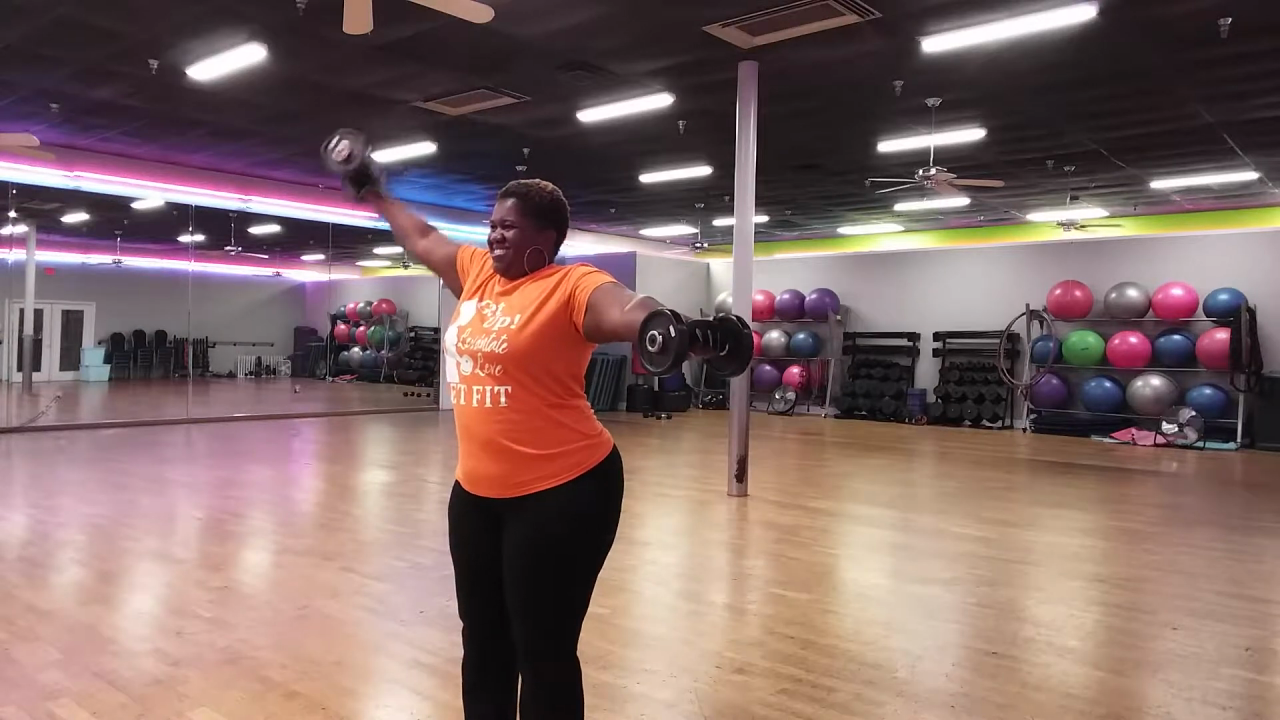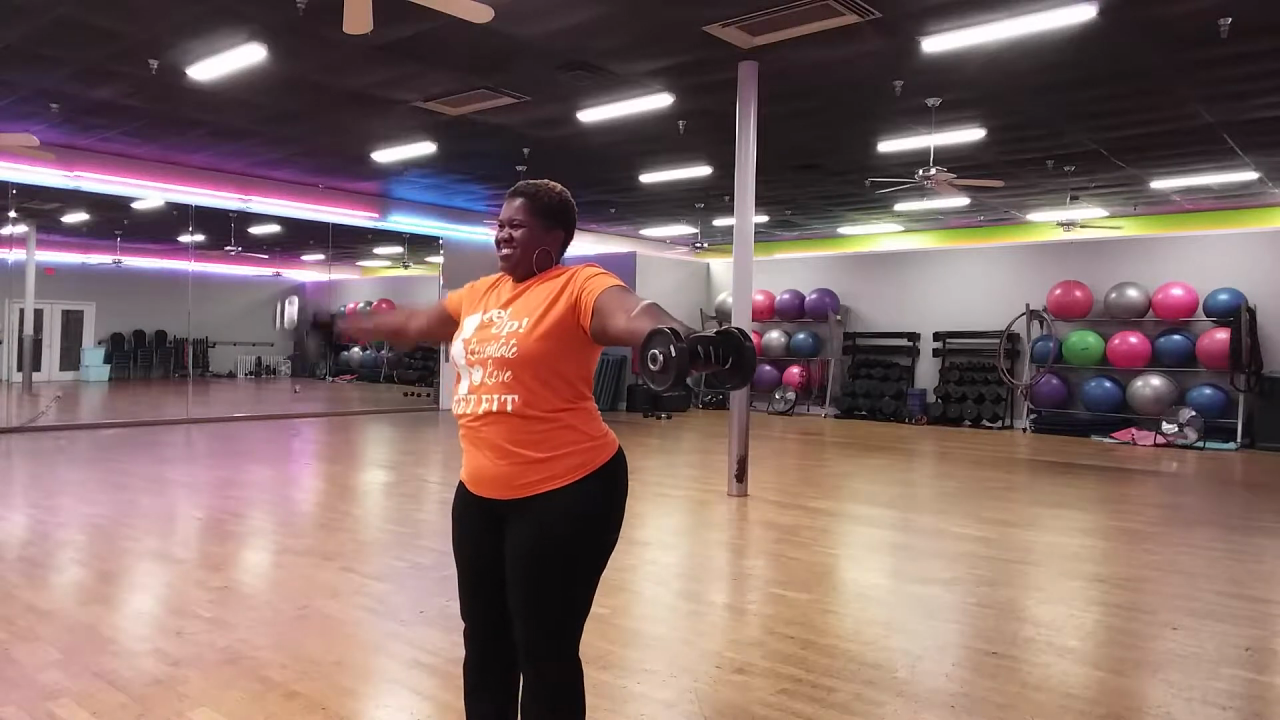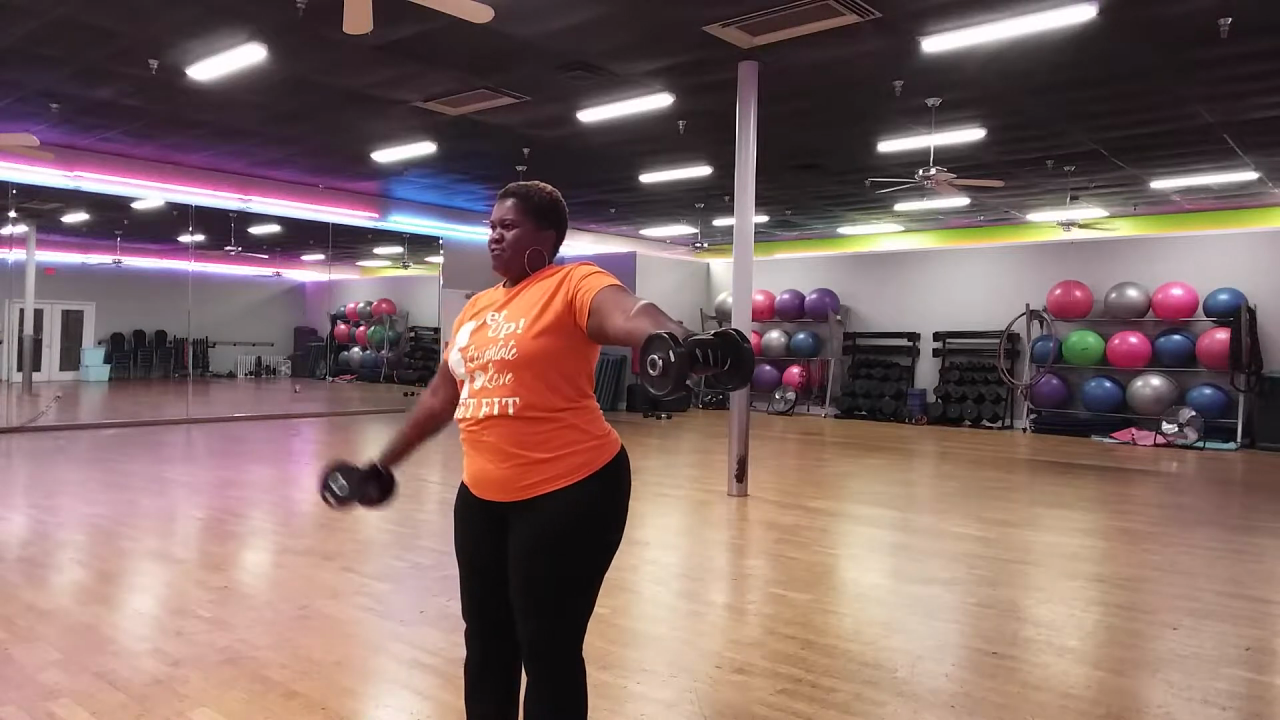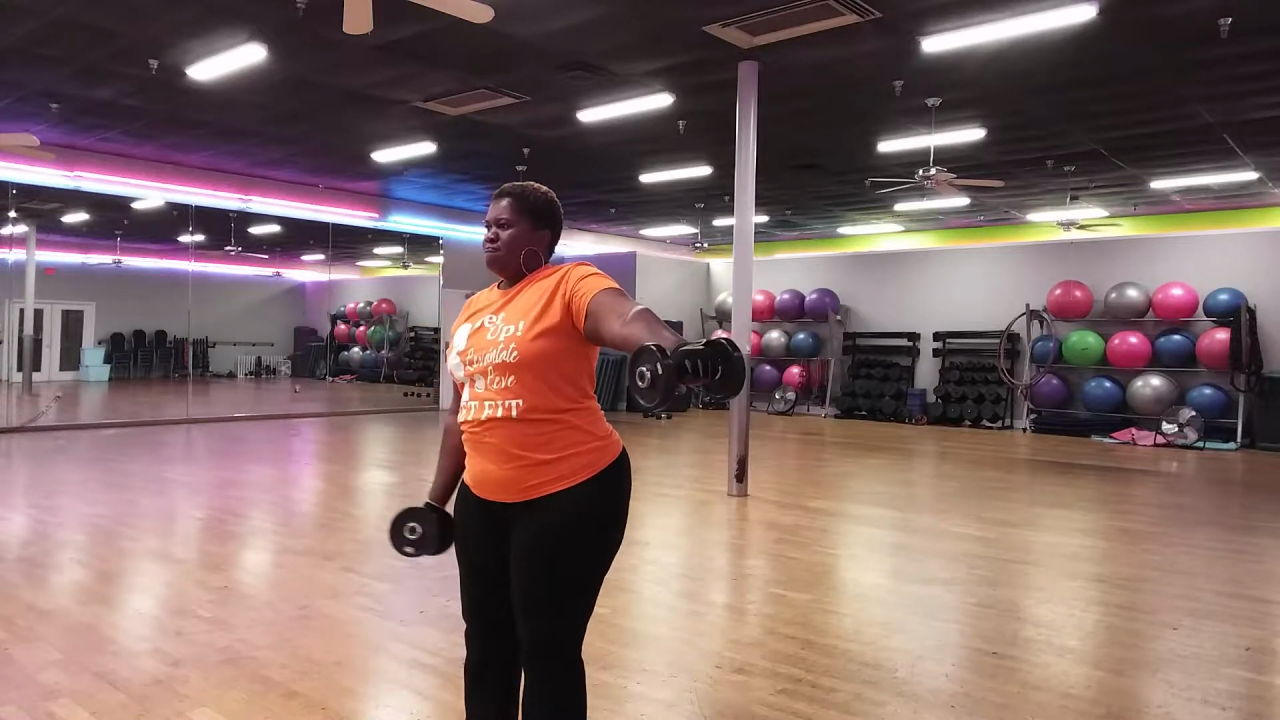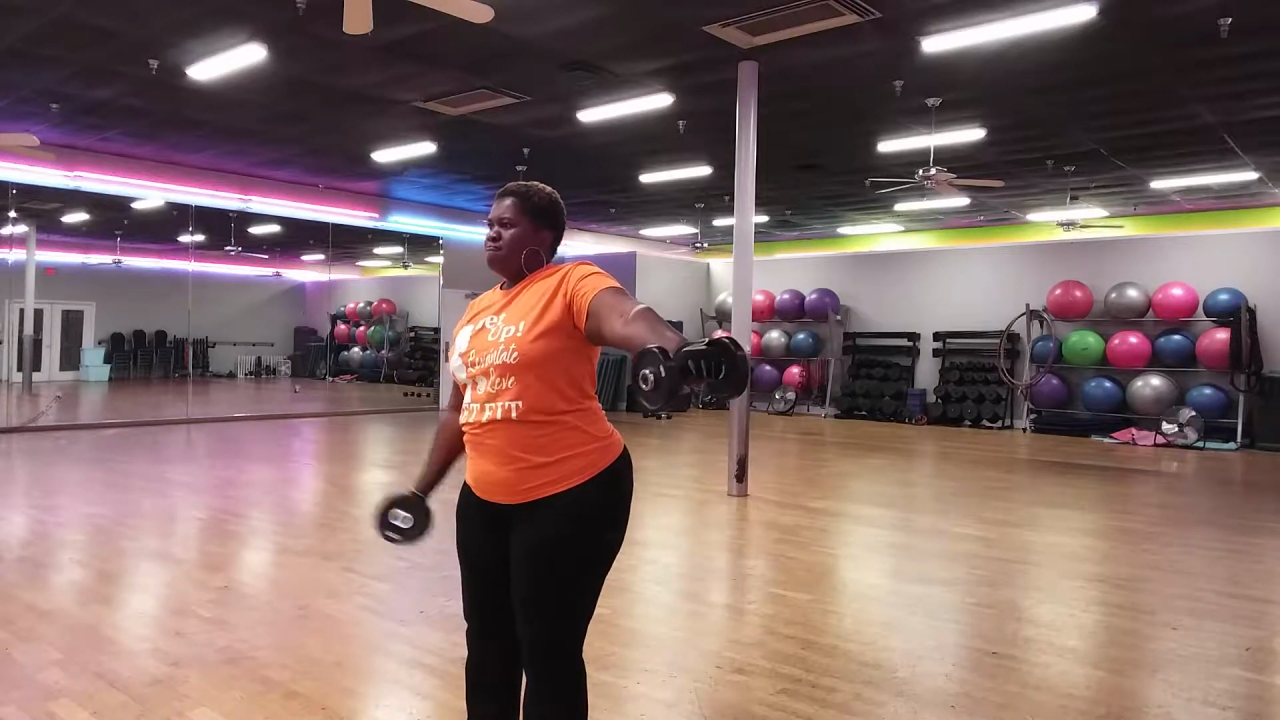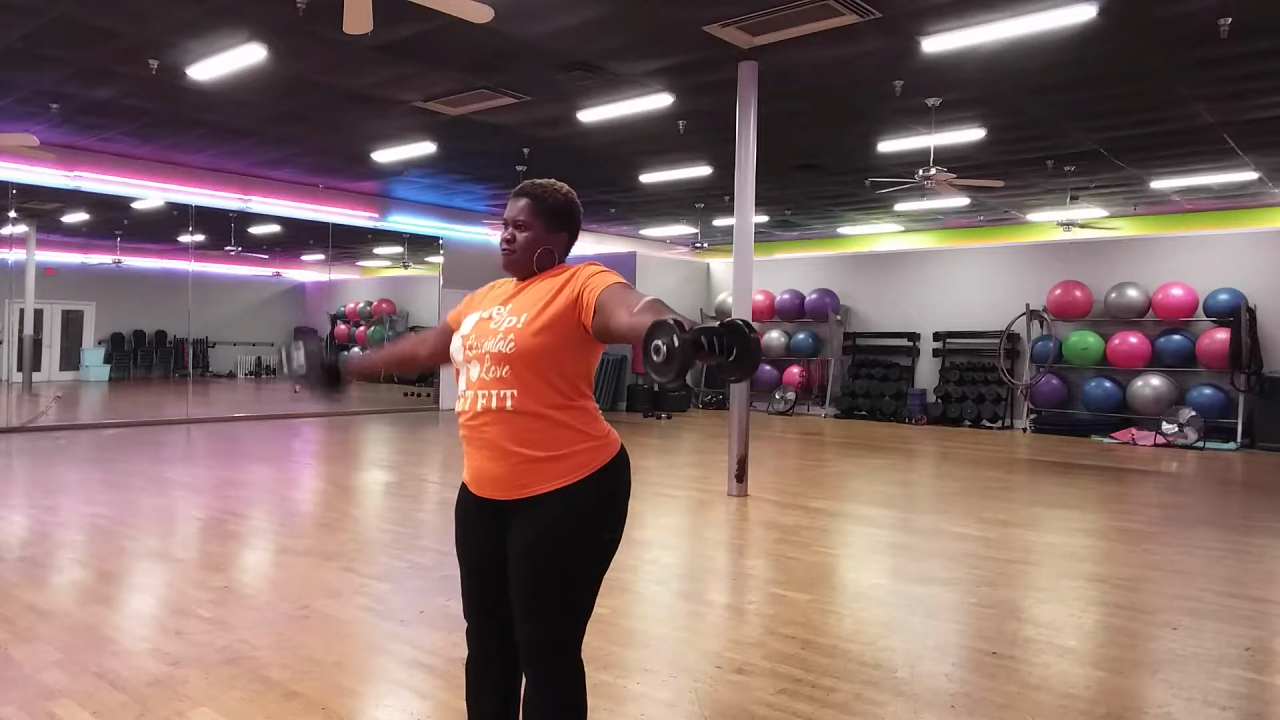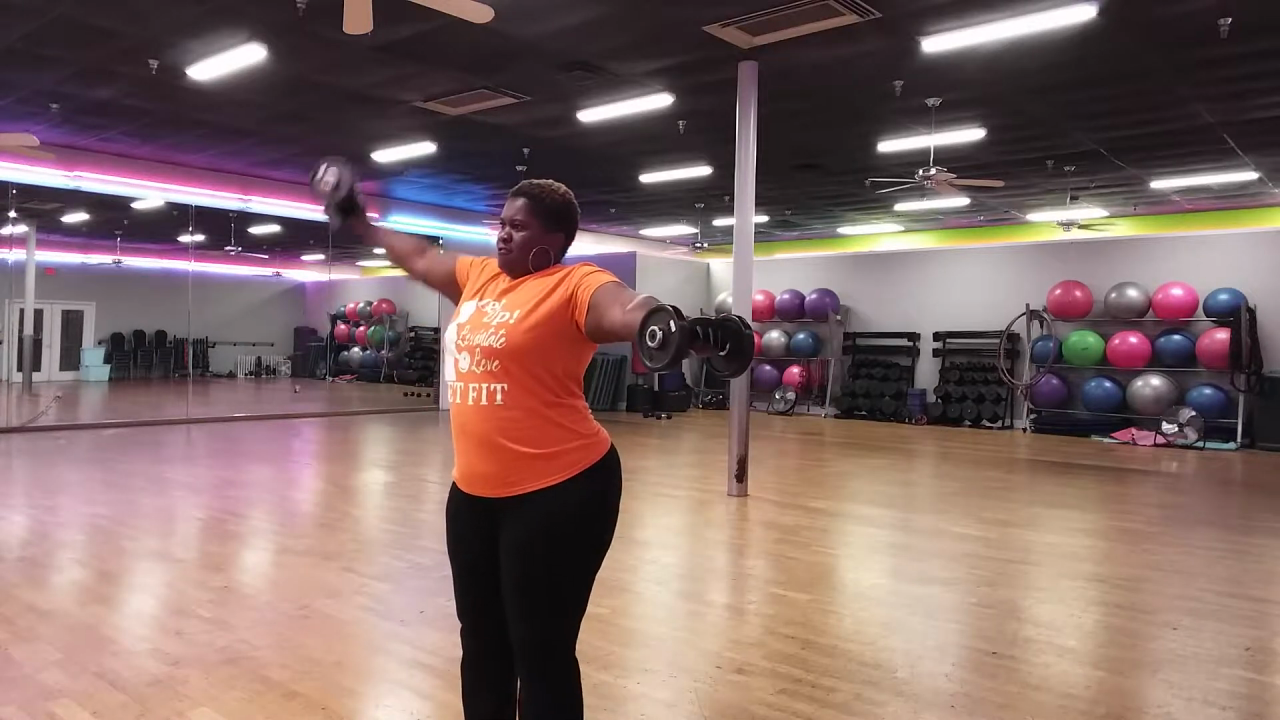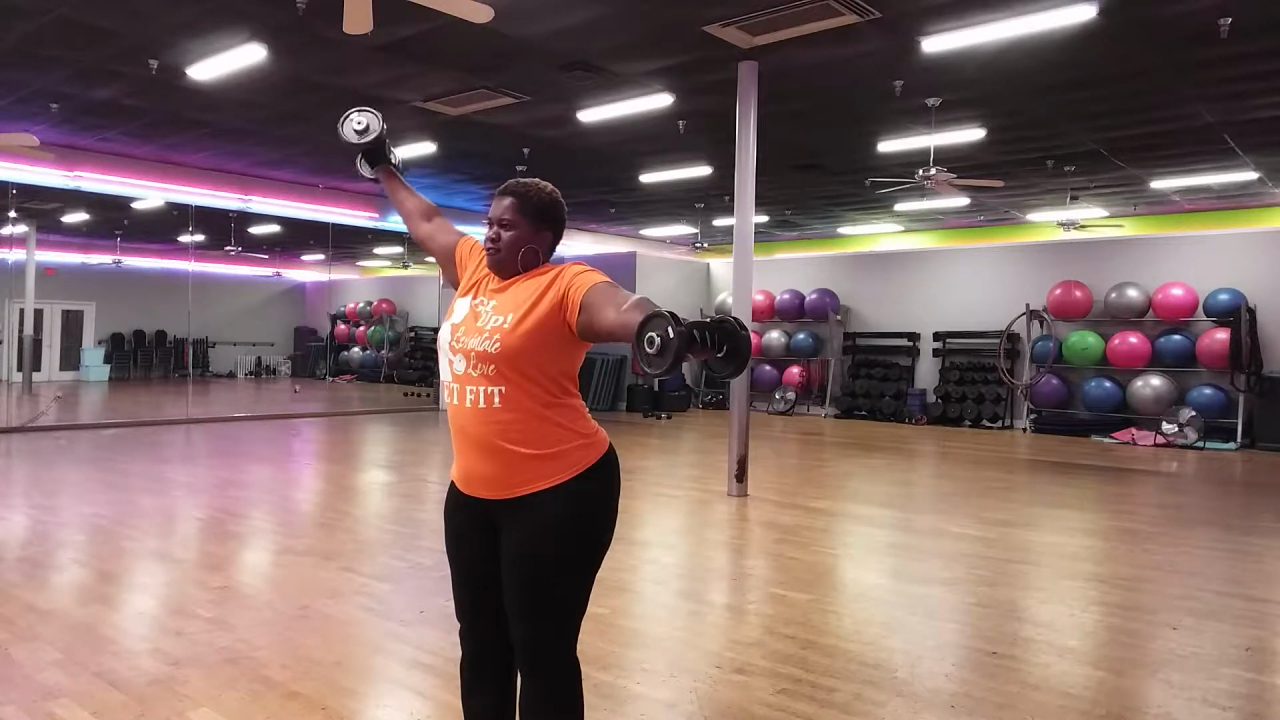
dt=0.3s
person 1, frame 1
left shoulder: (572, 286)
right shoulder: (478, 275)
left elbow: (629, 310)
right elbow: (421, 237)
right wrist: (373, 193)
left hip: (562, 491)
right hip: (477, 492)
left knee: (543, 652)
right knee: (483, 643)
person 1, frame 2
left shoulder: (579, 286)
right shoulder: (482, 293)
left elbow: (631, 315)
right elbow: (418, 325)
left wrist: (687, 342)
right wrist: (345, 326)
left hip: (566, 493)
right hip: (482, 494)
left knee: (547, 650)
right knee: (487, 642)
person 1, frame 3
left shoulder: (573, 285)
right shoulder: (477, 307)
left elbow: (629, 315)
right elbow: (438, 397)
left wrist: (680, 341)
right wrist: (384, 460)
left hip: (567, 493)
right hip: (483, 497)
left knee: (547, 650)
right knee: (485, 643)
person 1, frame 4
left shoulder: (570, 285)
right shoulder: (471, 310)
left elbow: (623, 317)
left wrist: (677, 352)
right wrist: (438, 497)
left hip: (570, 494)
right hip: (485, 499)
left knee: (548, 650)
right knee: (486, 643)
person 1, frame 5
left shoulder: (573, 285)
right shoulder: (476, 311)
left elbow: (627, 318)
right elbow: (457, 410)
left wrist: (678, 353)
right wrist: (424, 486)
left hip: (571, 494)
right hip: (486, 499)
left knee: (549, 650)
right knee: (487, 644)
person 1, frame 6
left shoulder: (582, 284)
right shoulder: (485, 297)
left elbow: (634, 313)
right elbow: (425, 348)
right wrist: (354, 367)
left hip: (567, 493)
right hip: (484, 494)
left knee: (547, 649)
right knee: (488, 641)
person 1, frame 7
left shoulder: (575, 285)
right shoulder: (480, 277)
left elbow: (629, 309)
right elbow: (419, 256)
right wrist: (358, 220)
left hip: (557, 491)
right hip: (474, 492)
left knee: (540, 650)
right knee: (481, 642)
person 1, frame 8
left shoulder: (567, 283)
right shoulder: (475, 270)
left elbow: (623, 310)
right elbow: (427, 220)
right wrist: (385, 173)
left hip: (558, 491)
right hip: (474, 493)
left knee: (542, 650)
right knee: (481, 641)
